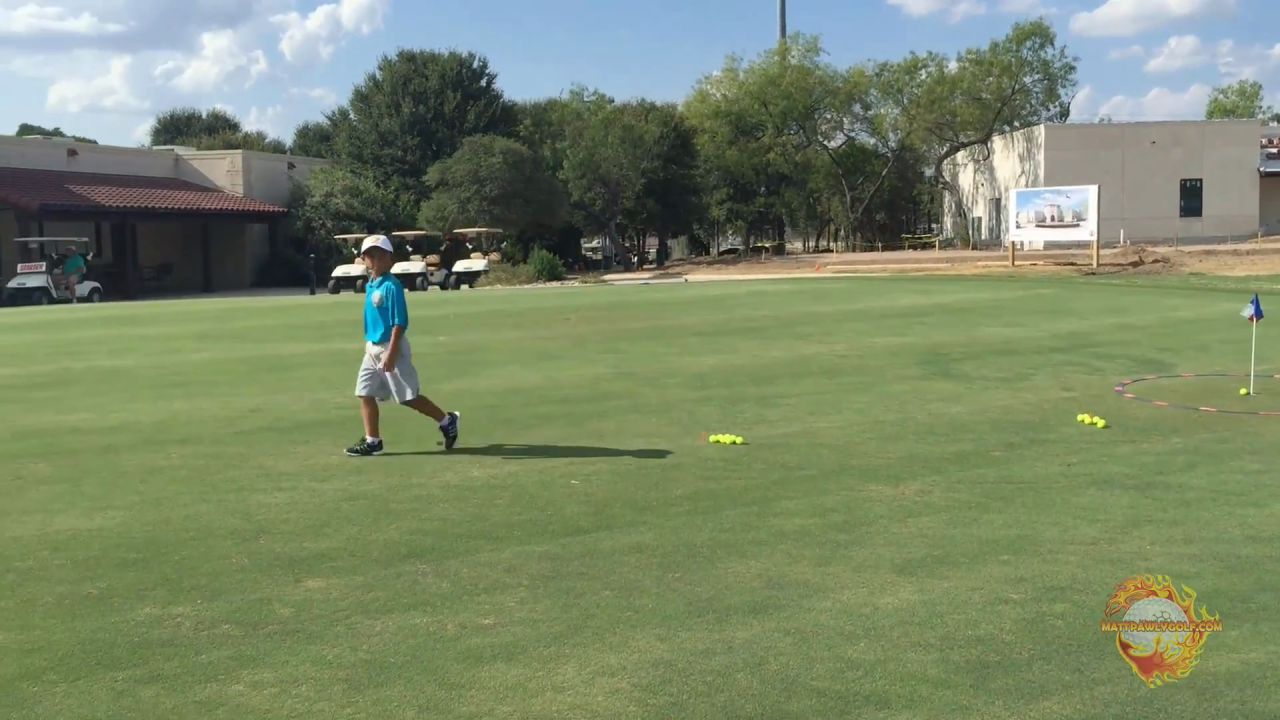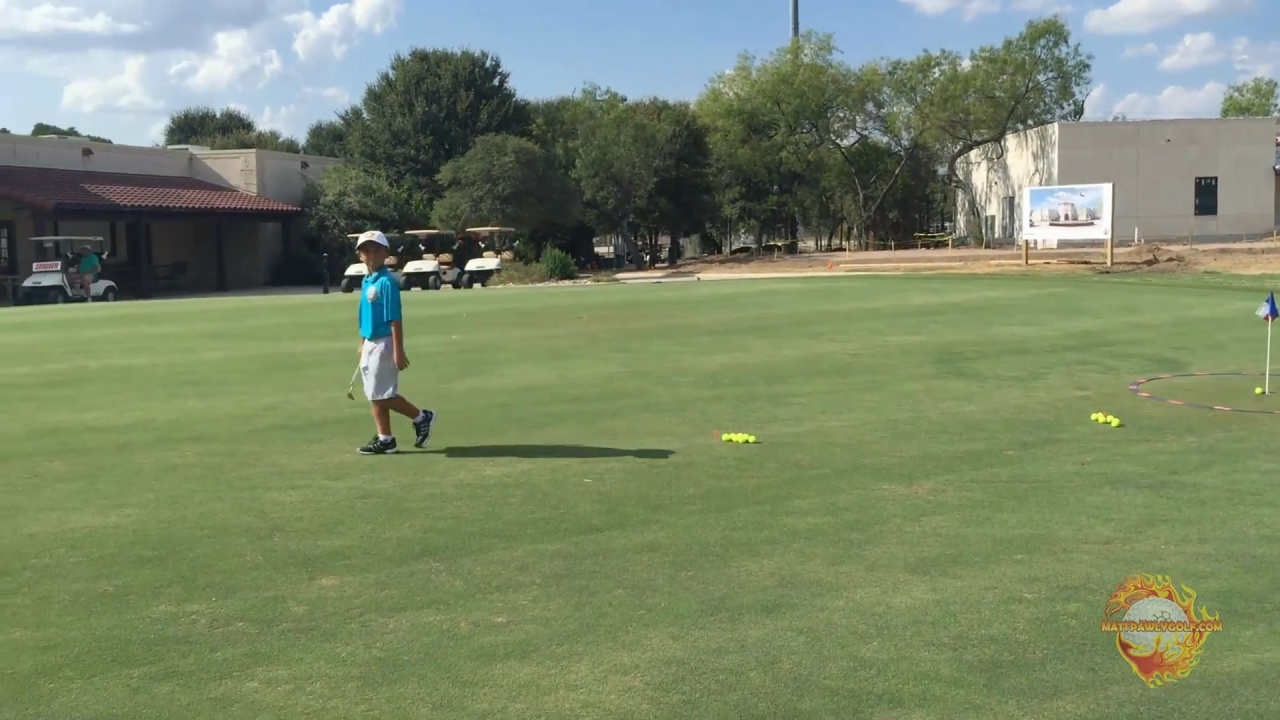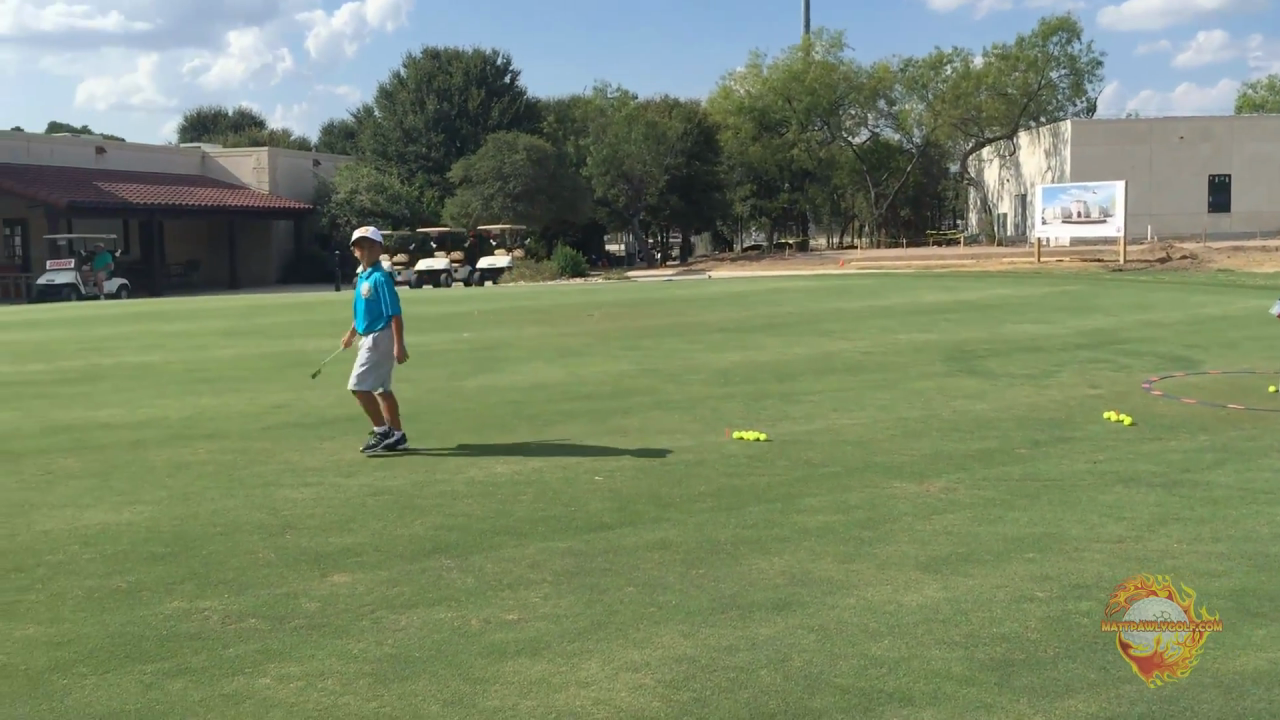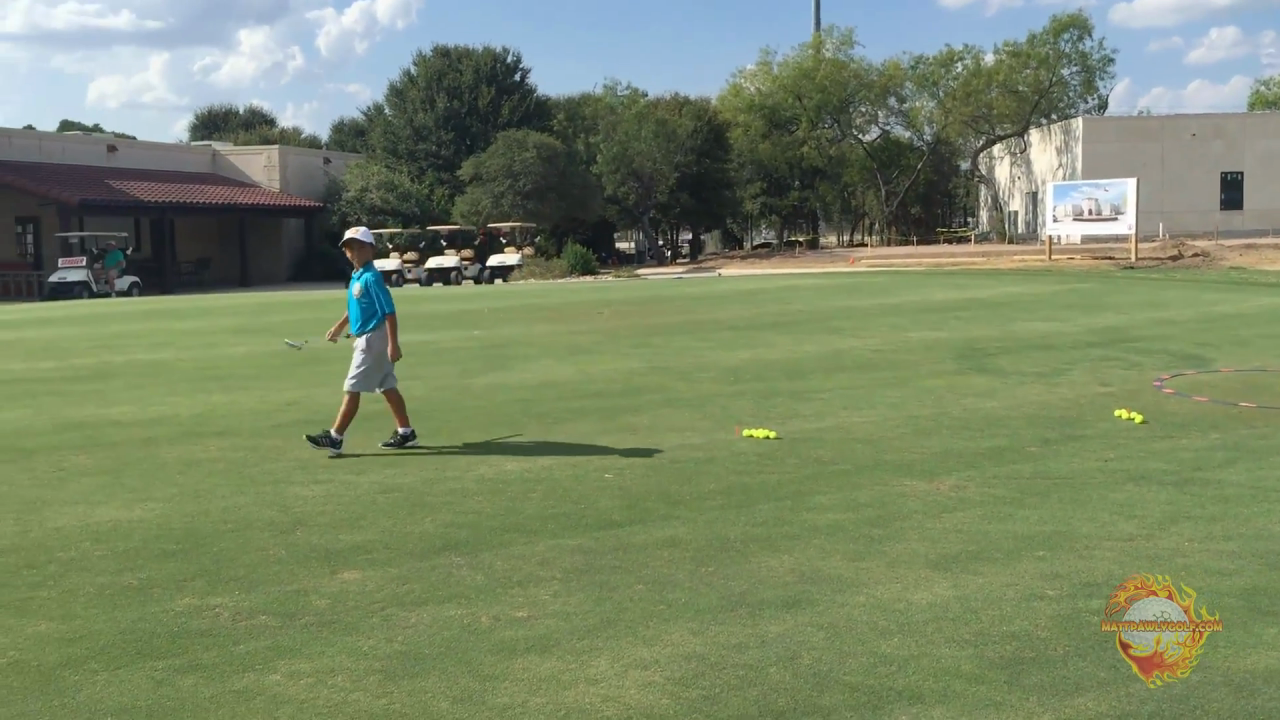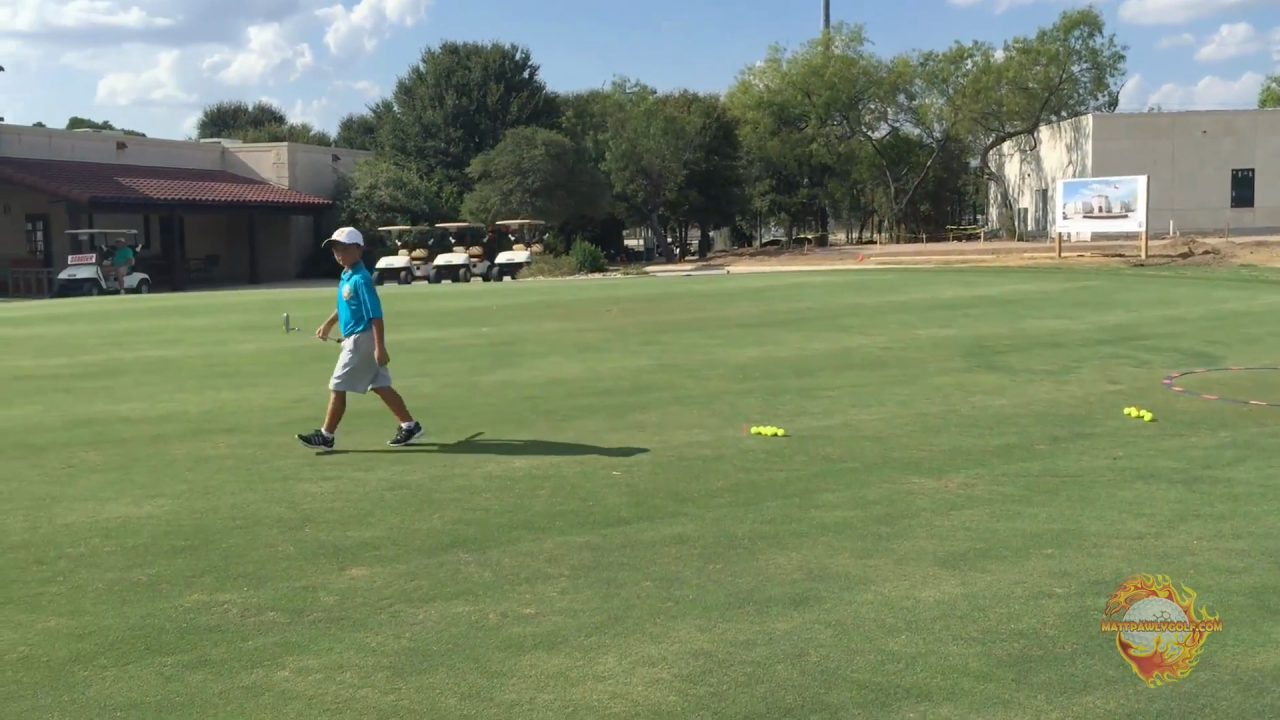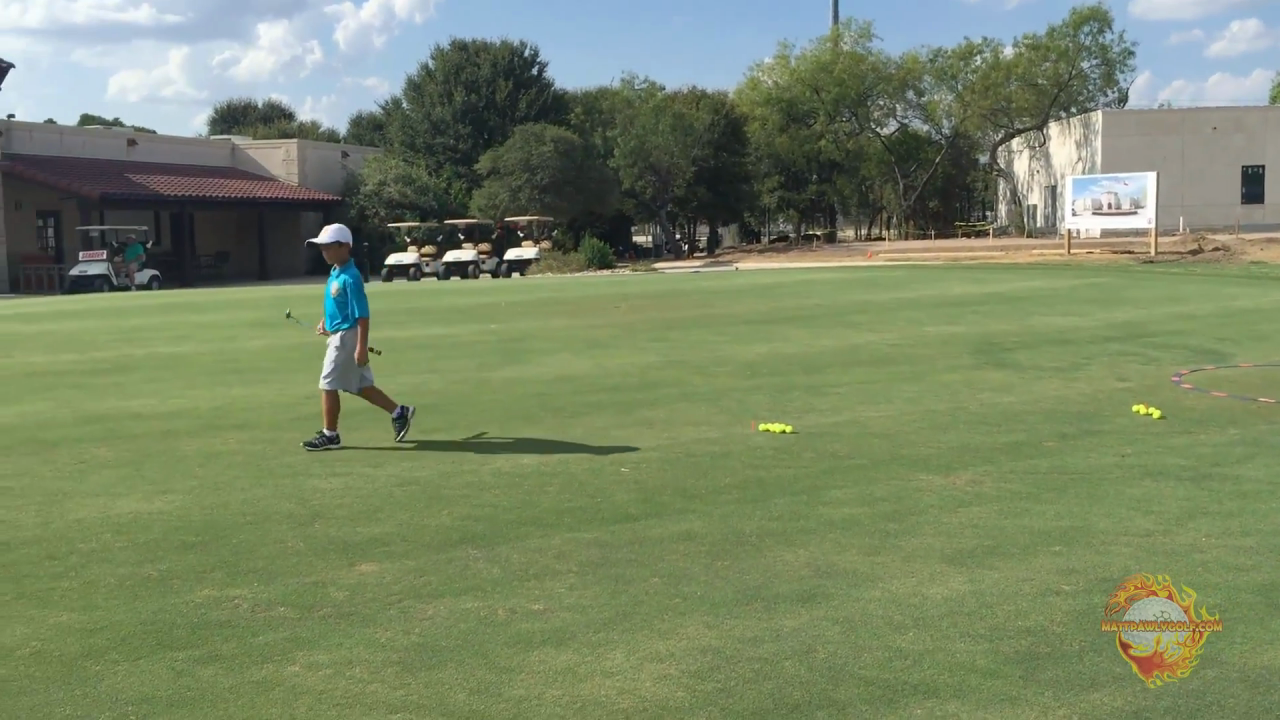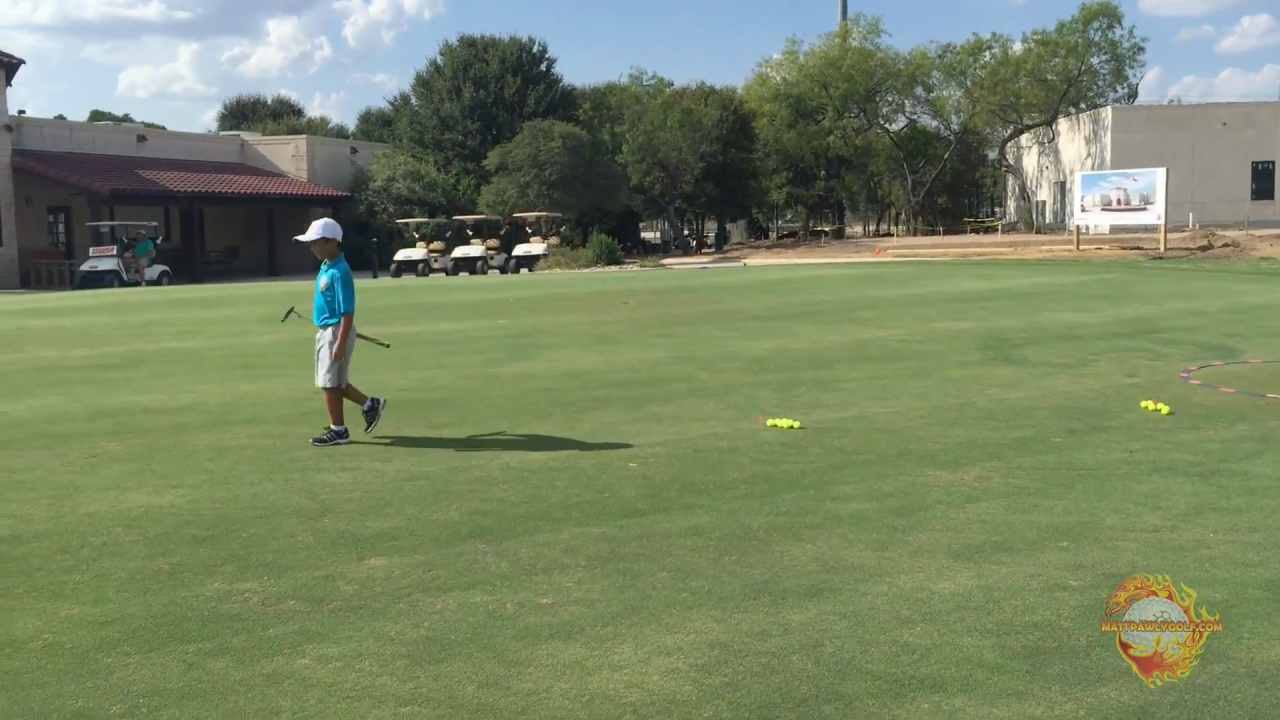
dt=0.1s
person 1, frame 1
left shoulder: (392, 286)
right shoulder: (370, 285)
left elbow: (399, 323)
left wrist: (391, 353)
left hip: (391, 348)
right hip: (373, 348)
left knee: (407, 396)
right knee: (365, 394)
left ankle: (447, 421)
right ankle: (372, 441)
person 1, frame 2
left shoulder: (387, 282)
right shoulder: (366, 281)
left elbow: (395, 319)
left wrist: (398, 350)
right wrist: (363, 342)
left hip: (385, 344)
right hip: (370, 344)
left knee: (380, 394)
right knee: (374, 395)
left ankle: (421, 417)
right ankle: (385, 439)
person 1, frame 3
left shoulder: (380, 277)
right shoulder: (362, 276)
left elbow: (395, 313)
left wrist: (399, 344)
right wrist: (352, 333)
left hip: (378, 338)
right hip: (369, 338)
left knee: (359, 387)
right knee: (381, 390)
left ankle: (381, 430)
right ankle: (395, 435)
person 1, frame 4
left shoulder: (372, 277)
right shoulder: (356, 275)
left elbow: (389, 312)
left wrist: (393, 344)
right wrist: (338, 326)
left hip: (372, 339)
right hip: (365, 338)
left knee: (352, 390)
right knee: (387, 387)
left ankle: (335, 437)
right ankle: (406, 432)
person 1, frame 5
left shoulder: (361, 279)
right shoulder: (346, 276)
left elbow: (376, 316)
left wrist: (380, 347)
right wrist: (328, 323)
left hip: (361, 340)
right hip: (354, 339)
left knee: (337, 387)
right knee: (380, 386)
left ankle: (325, 436)
right ankle: (409, 425)
person 1, frame 6
left shoulder: (349, 277)
right shoulder: (335, 273)
left elbow: (362, 315)
left wrist: (361, 347)
right wrist: (326, 321)
left hip: (345, 338)
right hip: (339, 336)
left knee: (328, 386)
right knee: (360, 386)
left ankle: (330, 435)
right ankle: (399, 413)
person 1, frame 7
left shoulder: (338, 272)
right shoulder: (327, 267)
left elbow: (347, 311)
left wrist: (340, 342)
left hip: (336, 333)
right hip: (326, 333)
left knee: (329, 383)
right knee: (330, 382)
left ankle: (338, 429)
right ankle: (370, 405)
